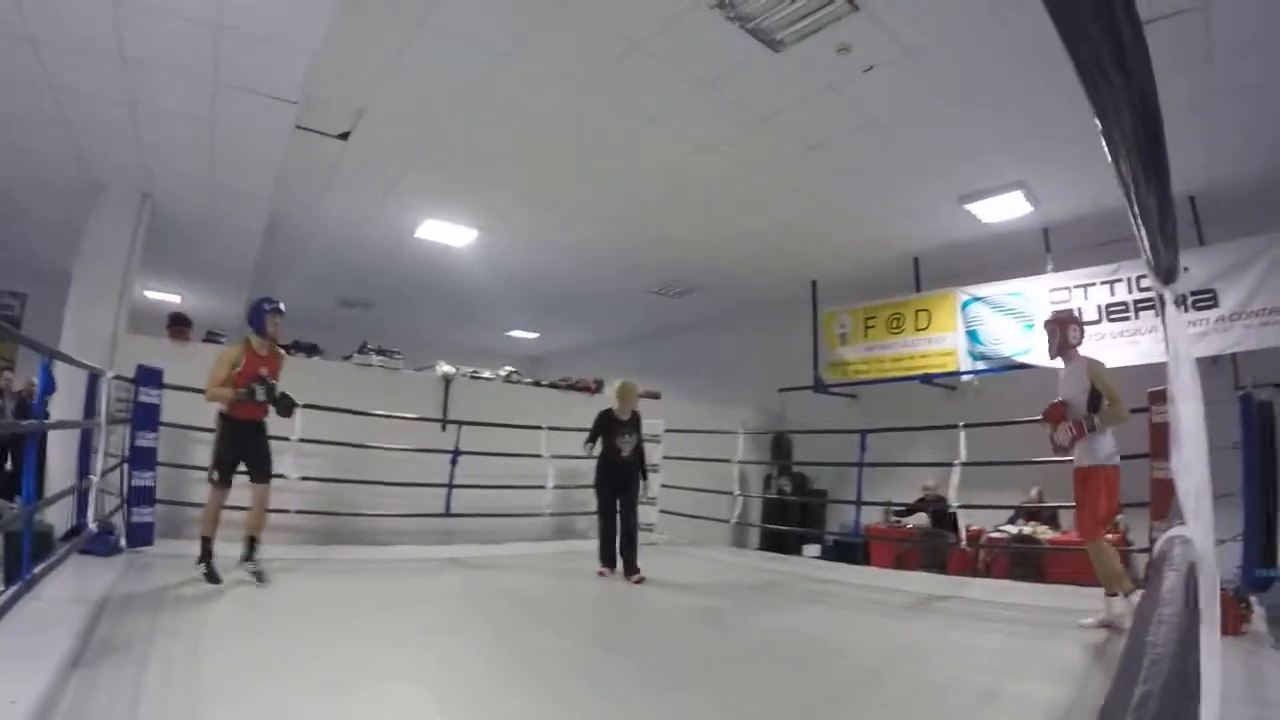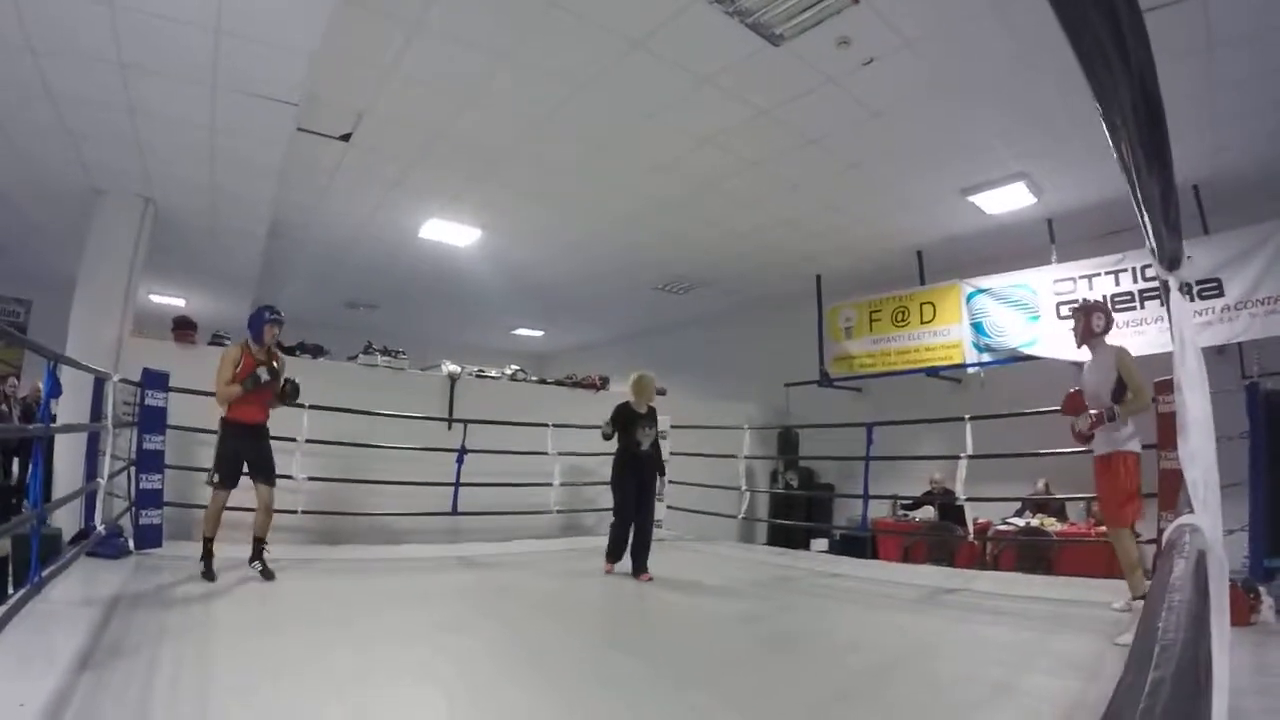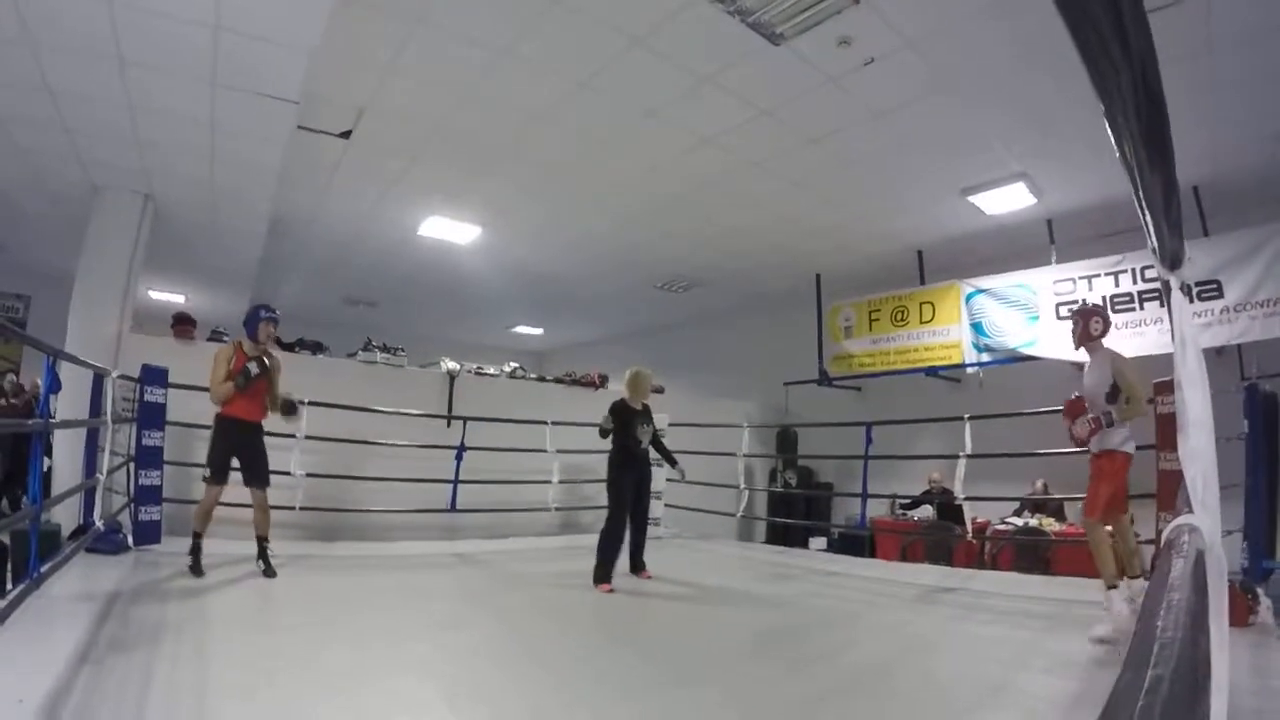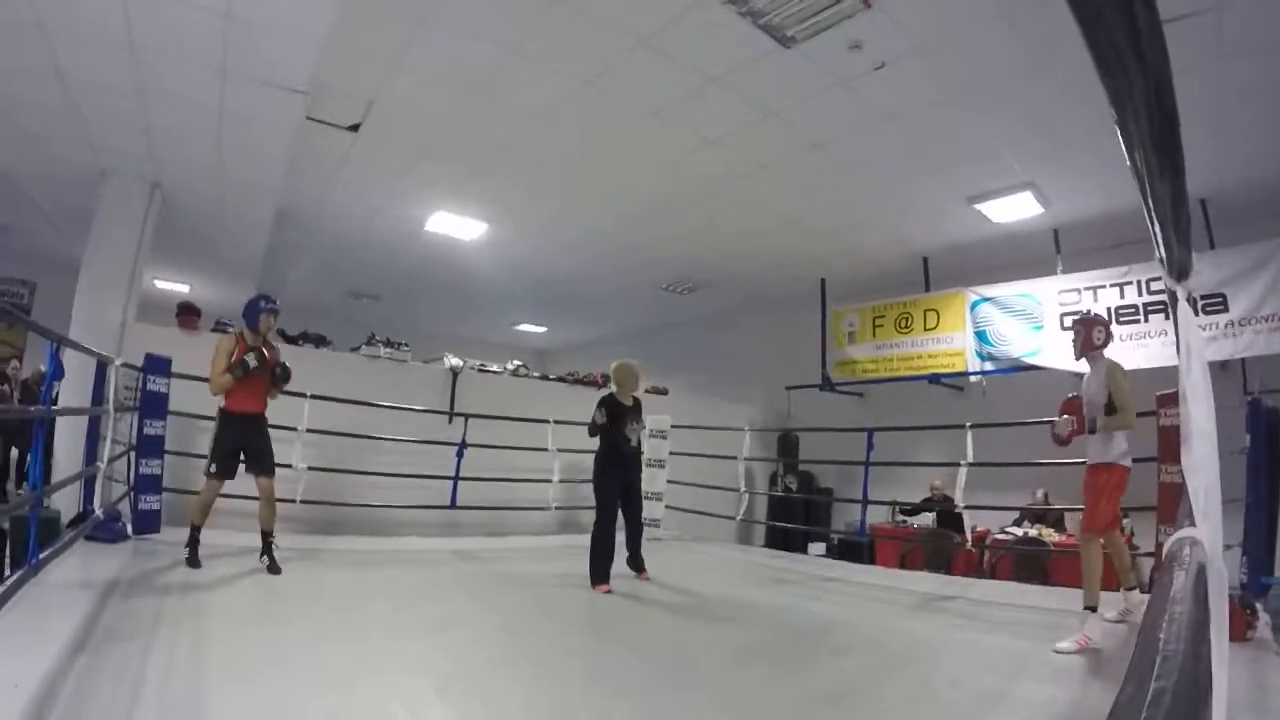
dt=0.4s
person 1, frame 1
left shoulder: (1091, 368)
right shoulder: (1065, 373)
left elbow: (1121, 410)
left wrist: (1081, 427)
right wrist: (1058, 427)
left hip: (1100, 461)
right hip: (1083, 461)
left knee: (1094, 537)
right knee: (1090, 536)
left ankle: (1129, 605)
right ankle: (1113, 607)
person 1, frame 2
left shoulder: (1117, 356)
right shoulder: (1089, 365)
left elbow: (1145, 399)
left wrist: (1102, 417)
right wrist: (1082, 417)
left hip: (1121, 449)
right hip: (1102, 450)
left knee: (1118, 528)
right knee: (1117, 526)
left ankle: (1145, 613)
right ankle: (1137, 594)
person 1, frame 3
left shoulder: (1114, 361)
right shoulder: (1089, 365)
left elbow: (1141, 405)
left wrist: (1100, 422)
right wrist: (1080, 416)
left hip: (1115, 449)
right hip: (1101, 449)
left knee: (1092, 521)
right knee: (1118, 519)
left ankle: (1115, 608)
right ankle: (1136, 588)
person 1, frame 4
left shoulder: (1111, 371)
right shoulder: (1091, 375)
left elbow: (1128, 418)
left wrist: (1083, 425)
right wrist: (1074, 421)
left hip: (1112, 464)
right hip: (1099, 462)
left knee: (1088, 537)
right knee: (1110, 533)
left ankle: (1089, 628)
right ankle: (1132, 600)
person 2, frame 1
left shoulder: (279, 357)
right shoulder: (236, 351)
right elbow: (211, 392)
left wrist: (279, 400)
right wrist: (246, 392)
left hip: (257, 429)
right hip: (232, 427)
left knee: (262, 496)
right knee: (219, 495)
left ankle: (250, 556)
right ankle: (206, 558)
person 2, frame 2
left shoulder: (277, 360)
right shoulder: (235, 353)
right elbow: (220, 396)
left wrist: (285, 393)
right wrist: (252, 381)
left hip: (259, 433)
right hip: (232, 430)
left knee: (267, 498)
right knee: (219, 498)
left ankle: (258, 556)
right ankle: (207, 556)
person 2, frame 3
left shoulder: (272, 361)
right shoulder: (229, 351)
right elbow: (216, 396)
left wrist: (283, 405)
right wrist: (244, 377)
left hip: (254, 431)
right hip: (228, 427)
left knee: (260, 498)
right knee: (212, 493)
left ankle: (263, 555)
right ankle: (195, 552)
person 2, frame 4
left shoulder: (271, 351)
right shoulder: (229, 343)
right elbow: (215, 387)
left wrist: (280, 380)
right wrist: (240, 368)
left hip: (257, 424)
right hip: (231, 420)
left knee: (267, 489)
right knee: (211, 488)
left ankle: (267, 550)
right ankle: (192, 545)
person 3, frame 1
left shoulder: (636, 417)
right shoulder: (605, 417)
left elbow: (639, 447)
right elbow: (591, 439)
left wrist: (644, 475)
right wrist: (588, 447)
left hip: (629, 474)
right hip: (607, 473)
left knee: (629, 520)
right knee: (607, 518)
left ankle: (631, 568)
right ankle: (607, 563)
person 3, frame 2
left shoulder: (652, 412)
right shoulder: (622, 410)
right elbow: (609, 436)
left wrist: (661, 472)
right wrist: (606, 431)
left hip: (647, 469)
right hip: (624, 469)
left knee: (645, 519)
right knee: (624, 517)
left ankle: (639, 567)
right ankle: (612, 557)
person 3, frame 3
left shoulder: (646, 409)
right shoulder: (619, 407)
left elbow: (656, 440)
right elbow: (605, 434)
left wrist: (674, 463)
right wrist: (604, 427)
left hip: (642, 468)
right hip: (621, 468)
left knee: (640, 519)
right knee: (616, 519)
left ankle: (637, 564)
right ankle: (602, 576)
person 3, frame 4
left shoulder: (637, 403)
right shoulder: (608, 402)
right elbow: (593, 432)
left wrist: (639, 467)
right wrist: (596, 422)
left hip: (630, 468)
right hip: (608, 467)
left knee: (635, 517)
right knee: (606, 521)
left ankle: (636, 562)
right ankle: (599, 578)
